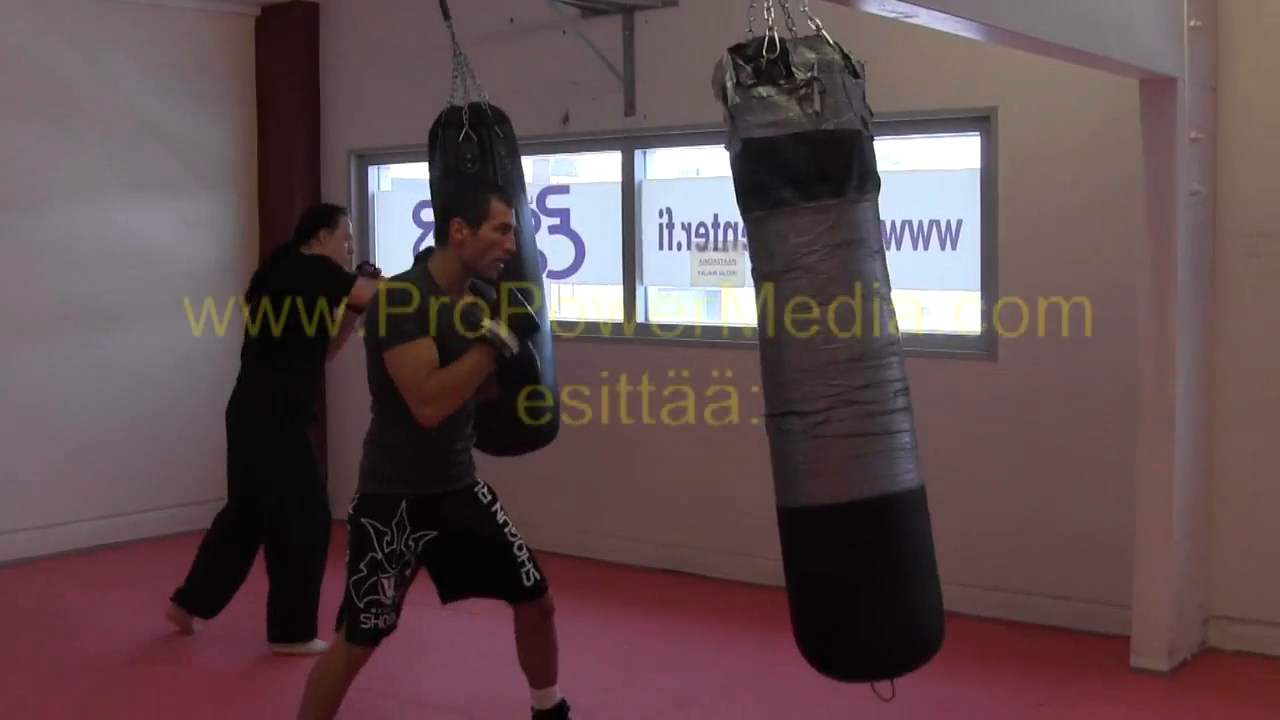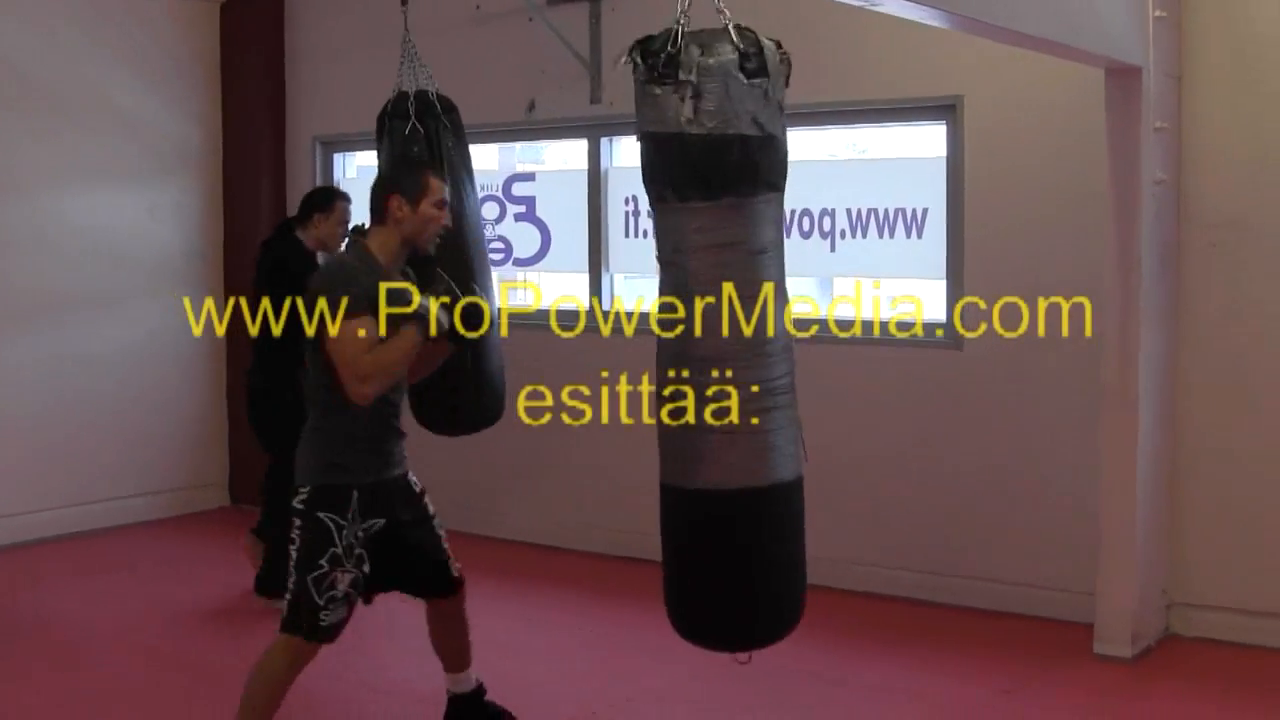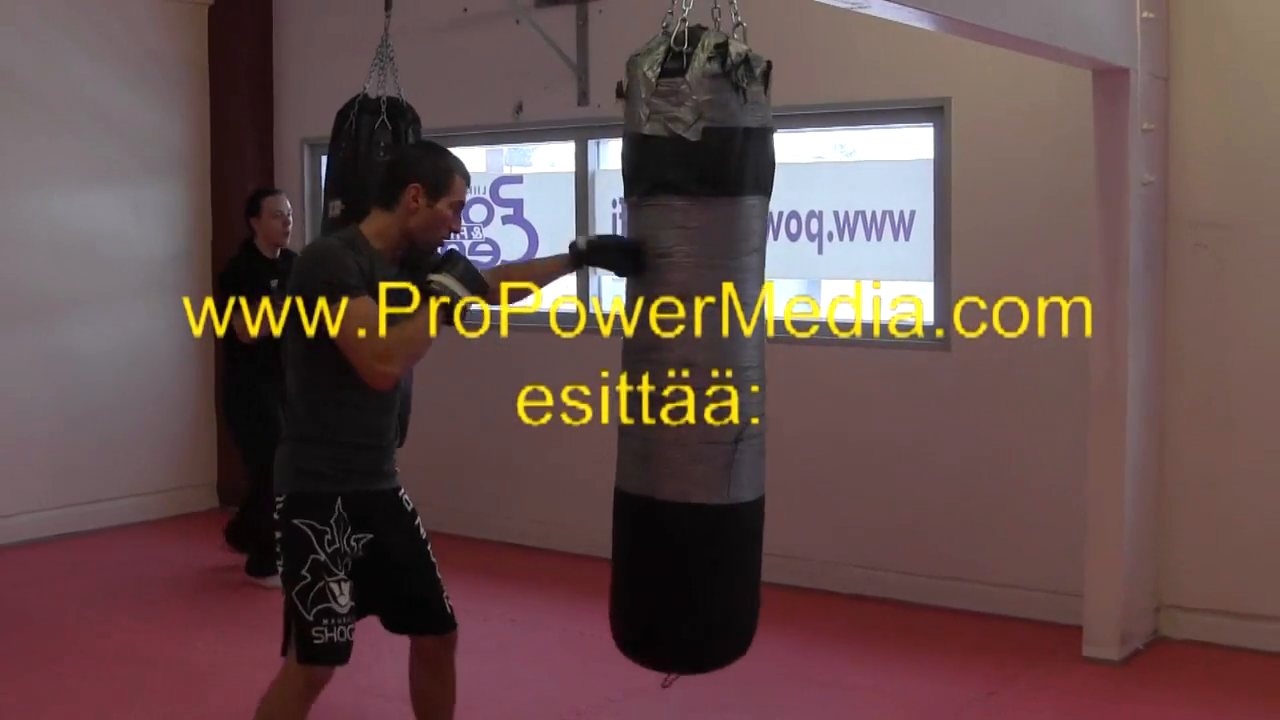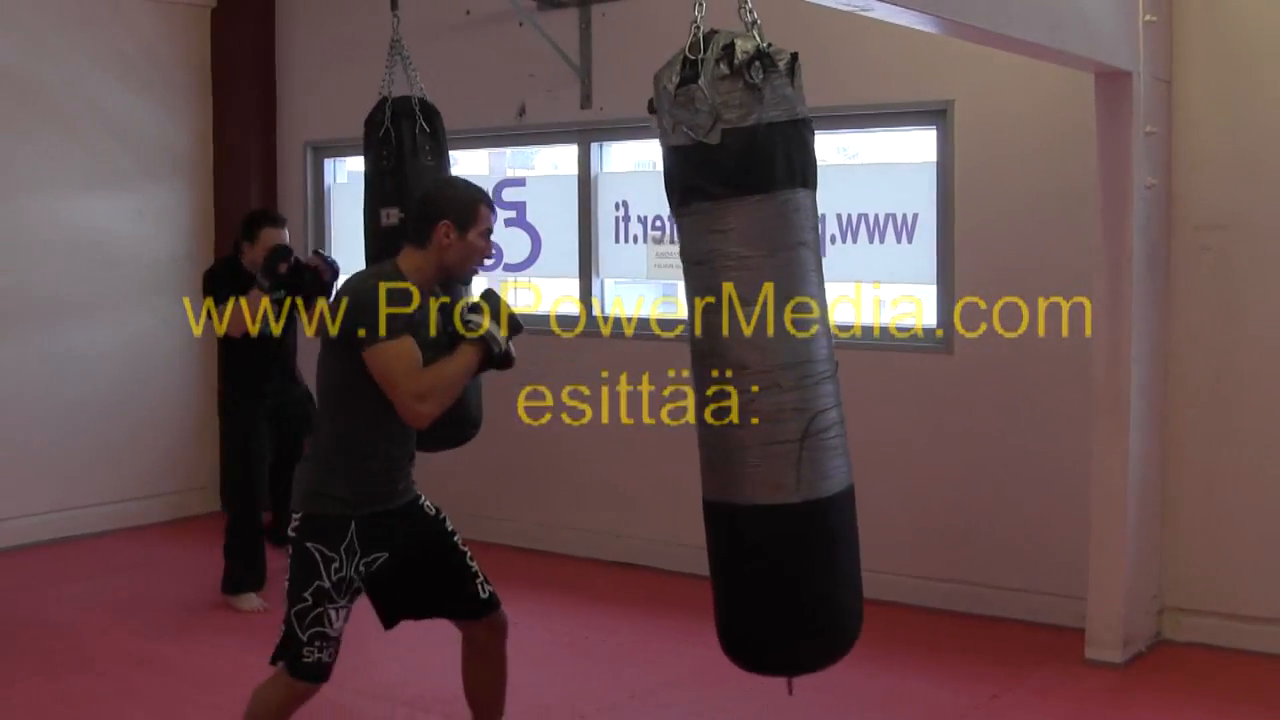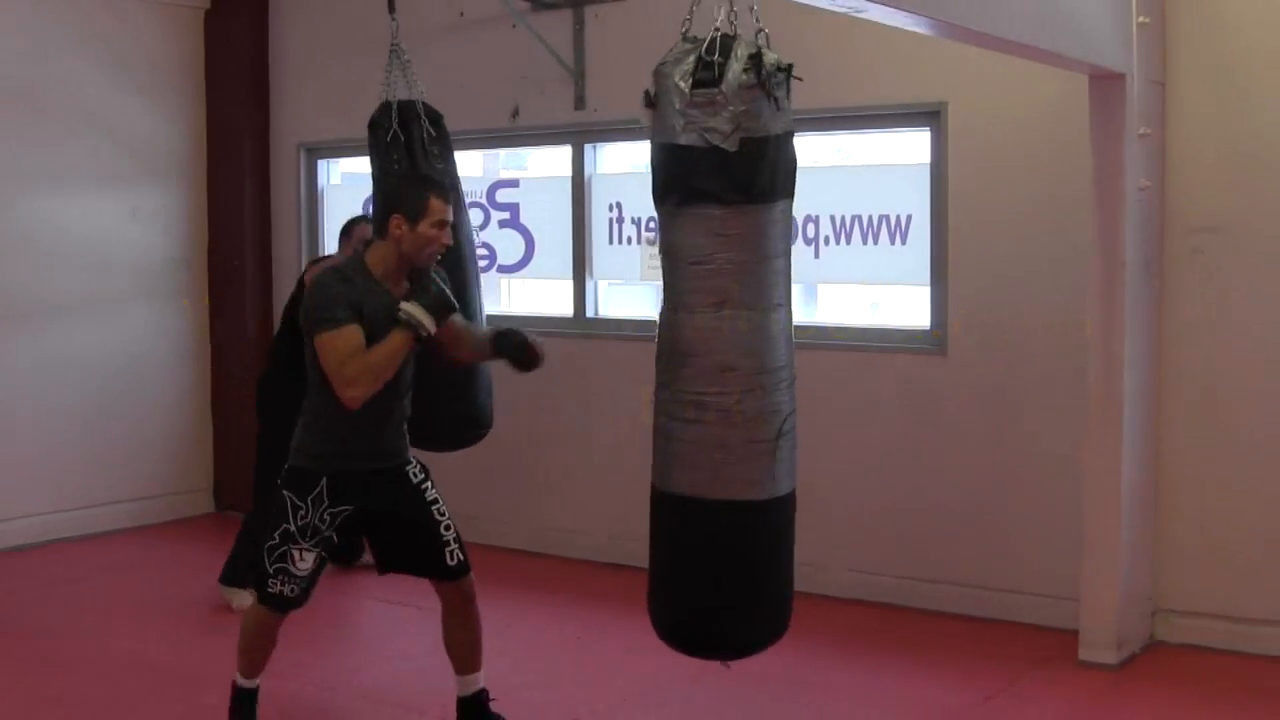
dt=1s
person 1, frame 1
left shoulder: (473, 296)
right shoulder: (401, 299)
right elbow: (429, 406)
left wrist: (503, 367)
right wrist: (492, 336)
left hip: (459, 483)
right hip: (394, 496)
left knee: (535, 598)
right knee: (358, 640)
person 1, frame 2
left shoulder: (395, 276)
right shoulder: (345, 277)
right elbow: (363, 382)
left wrist: (449, 332)
right wrist: (425, 319)
left hip: (386, 474)
right hip: (335, 484)
left knee: (445, 592)
right knee: (303, 634)
person 1, frame 3
left shoulder: (405, 260)
right shoulder: (330, 261)
left elbow: (485, 285)
right elbow: (380, 366)
left wrist: (581, 254)
right wrist: (443, 293)
left hip: (375, 484)
right hip: (317, 490)
left knee: (436, 632)
right knee: (318, 662)
person 1, frame 4
left shoulder: (426, 296)
right shoulder: (370, 295)
right elbow: (420, 403)
left wrist: (478, 355)
right wrist: (480, 332)
left hip: (399, 502)
right hip: (334, 513)
left knee: (488, 623)
right knee: (303, 676)
person 1, frame 5
left shoulder: (426, 281)
right shoulder: (334, 288)
left elbow: (462, 348)
right elbow: (354, 386)
left wrist: (501, 341)
right wrist: (414, 318)
left hip: (393, 465)
right hip: (322, 472)
left knee: (459, 583)
right knee: (276, 602)
person 2, frame 1
left shoulder: (280, 277)
right shoulder: (306, 271)
left elbow: (322, 347)
right elbow: (367, 297)
left hip: (256, 413)
right hip: (273, 418)
left knee: (248, 512)
right knee: (304, 519)
left ankle: (189, 604)
right ankle: (292, 631)
person 2, frame 2
left shoulder: (290, 252)
right shoulder: (288, 258)
left hip: (279, 384)
right hip: (281, 385)
left knee: (292, 474)
right knee: (298, 478)
left ankle: (267, 537)
right ankle: (276, 582)
person 2, frame 3
left shoulder: (292, 263)
right shoulder: (240, 271)
right elbow: (247, 332)
right wrist: (285, 296)
left hip: (286, 383)
right hip: (250, 387)
right knee: (271, 469)
left ankle: (242, 535)
right ankle: (265, 564)
person 2, frame 4
right shoulder: (221, 275)
right elbow: (234, 326)
right wrist: (264, 277)
left hip: (289, 390)
right hip: (245, 397)
right knee: (248, 485)
left ankle: (283, 535)
right ankle: (241, 584)
person 2, frame 5
right shoulder: (325, 275)
right elbow: (314, 278)
right hip: (284, 396)
right knee: (276, 487)
left ankle: (347, 551)
right ankle: (238, 579)
